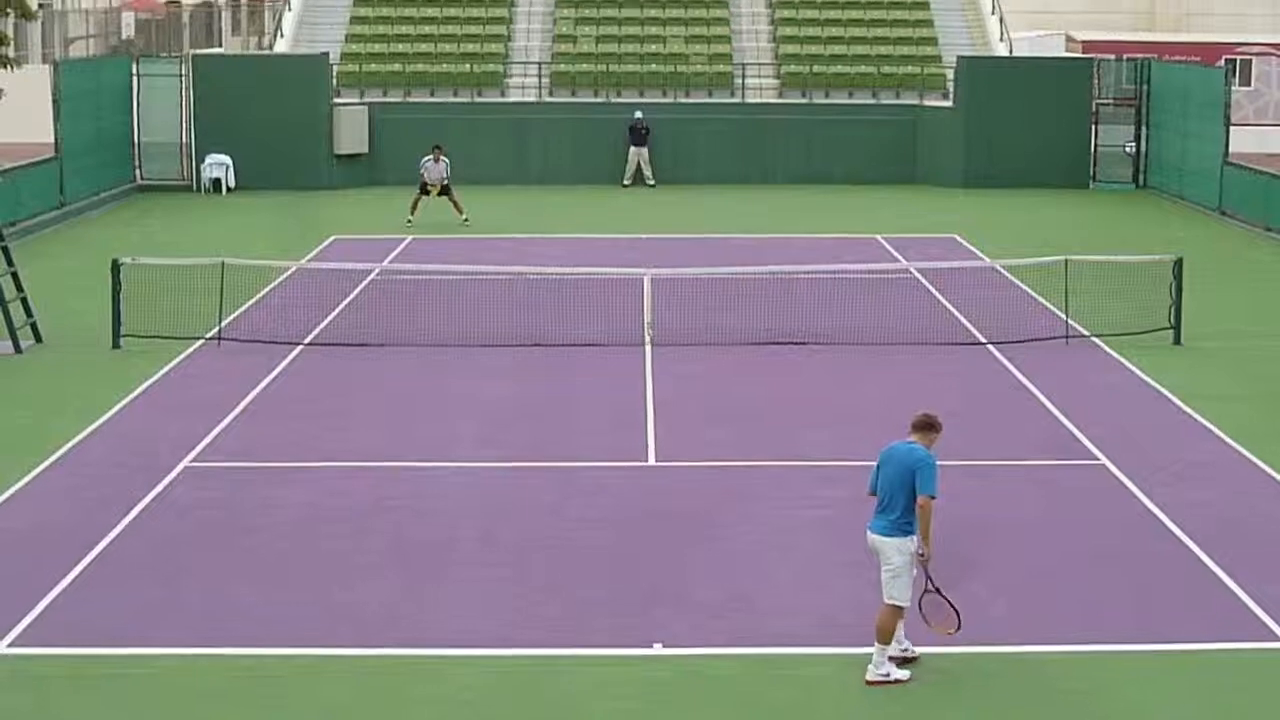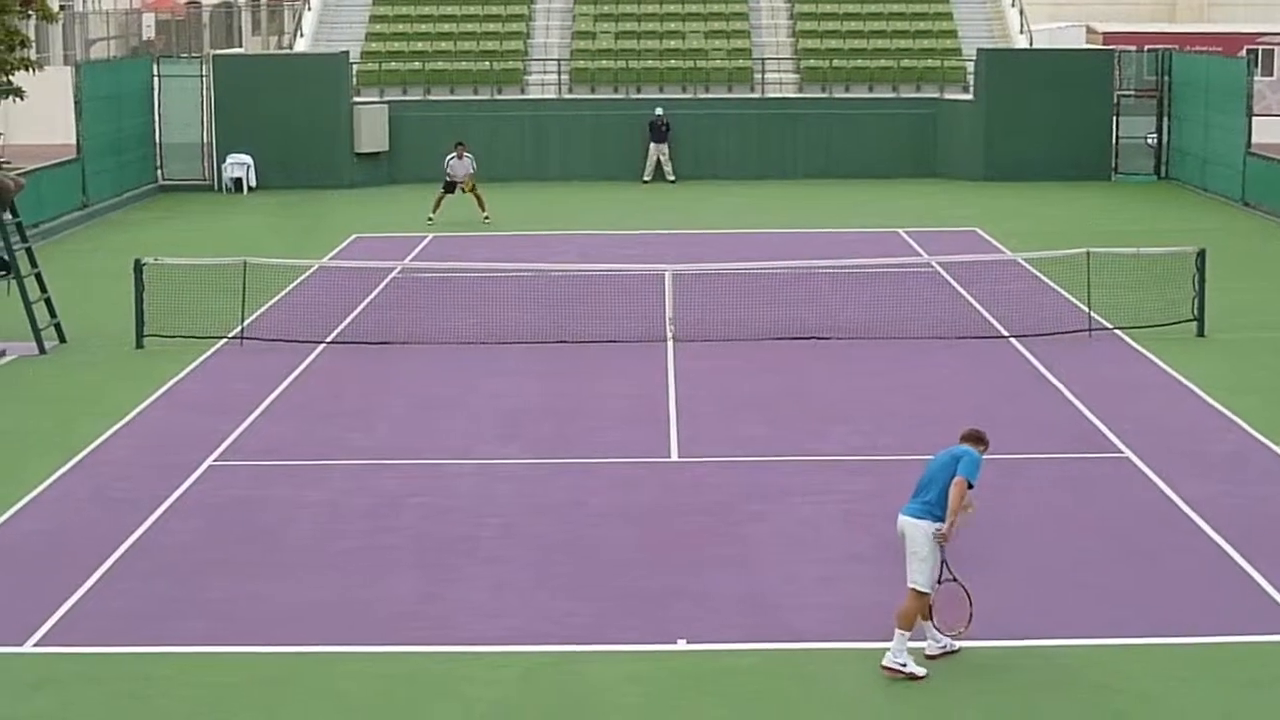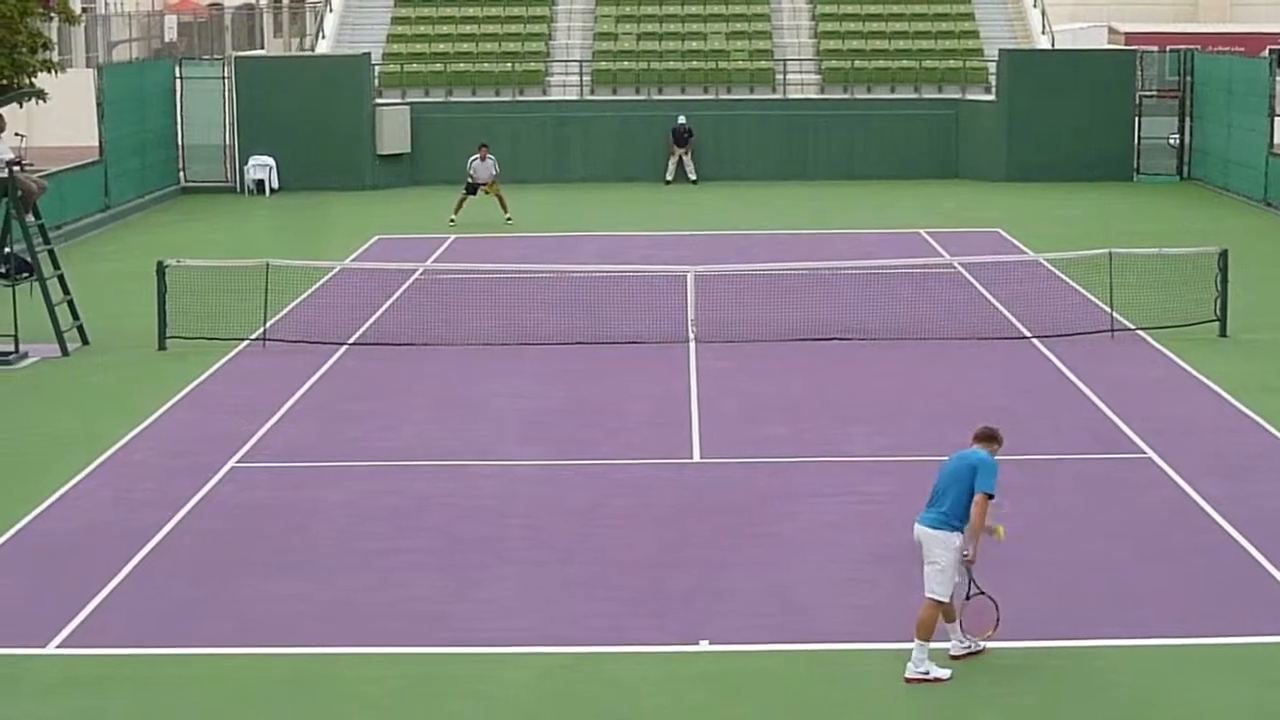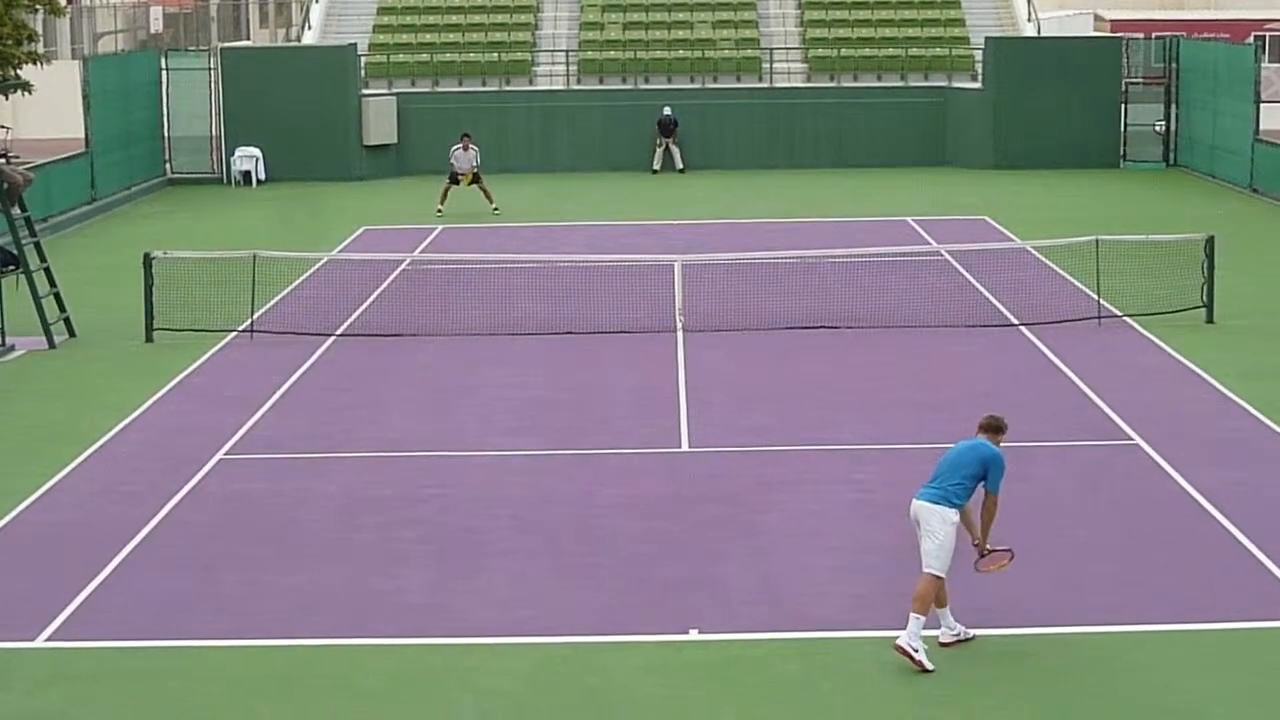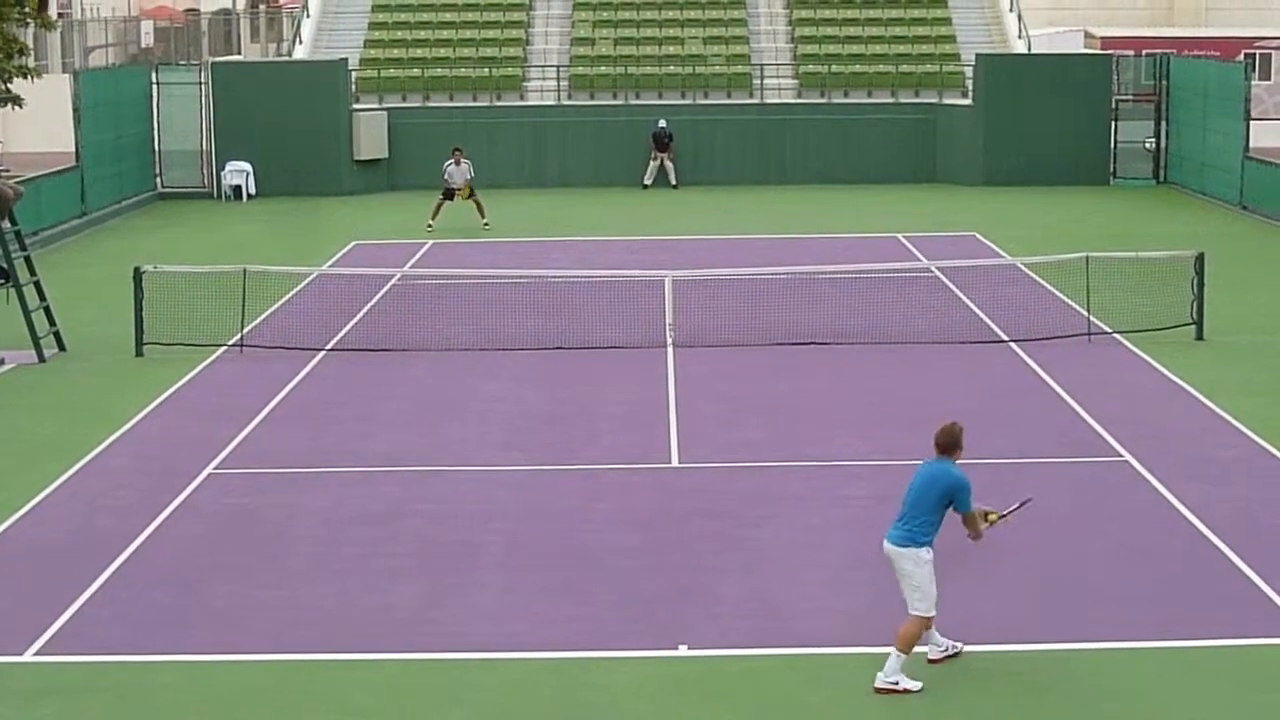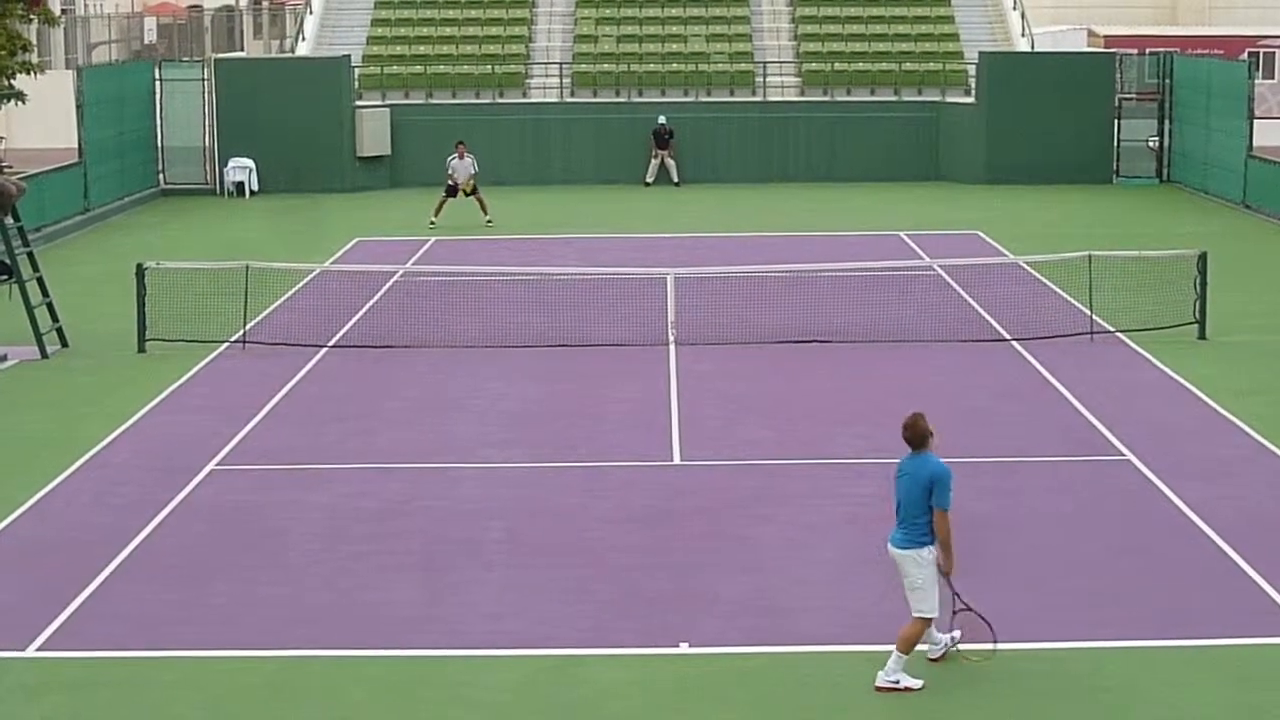
dt=0.7s
person 1, frame 1
left shoulder: (888, 451)
right shoulder: (924, 458)
left elbow: (873, 491)
right elbow: (923, 503)
right wrist: (925, 542)
left hip: (878, 530)
right hip: (897, 538)
left knee: (898, 595)
right knee: (893, 602)
left ankle: (898, 645)
right ankle: (878, 667)
person 1, frame 2
left shoulder: (946, 454)
right shoulder: (972, 456)
right elbow: (959, 484)
left wrist: (957, 508)
right wrist: (950, 522)
left hip: (909, 517)
right hip: (923, 523)
left knee: (926, 585)
right knee: (917, 590)
left ankle: (936, 641)
right ankle: (896, 656)
person 1, frame 3
left shoulder: (956, 459)
right shoulder: (987, 461)
right elbow: (980, 502)
left wrist: (980, 526)
right wrist: (973, 545)
left hip: (926, 525)
right hip: (942, 533)
left knee: (944, 590)
right knee: (935, 598)
left ankle: (960, 643)
right ankle: (918, 665)
person 1, frame 4
left shoulder: (961, 447)
right shoulder: (995, 456)
right elbow: (990, 502)
left wrist: (974, 534)
right wrist: (984, 538)
left hip: (921, 503)
right hip: (939, 511)
left knee: (937, 572)
right knee: (932, 575)
left ankle: (949, 629)
right ankle: (911, 638)
person 1, frame 5
left shoulder: (926, 468)
right shoulder: (958, 479)
right elbow: (967, 519)
left wrist: (975, 510)
right wrist: (977, 531)
left hip: (894, 540)
right hip: (912, 548)
left knee: (923, 602)
right knee: (920, 614)
left ankle: (937, 646)
right ankle: (889, 675)
person 1, frame 6
left shoulder: (905, 465)
right shoulder: (939, 470)
right elbow: (941, 520)
right wrist: (948, 558)
left hip: (900, 543)
right hip: (916, 550)
left knee: (926, 602)
right knee: (921, 615)
left ankle: (937, 643)
right ankle: (889, 675)
